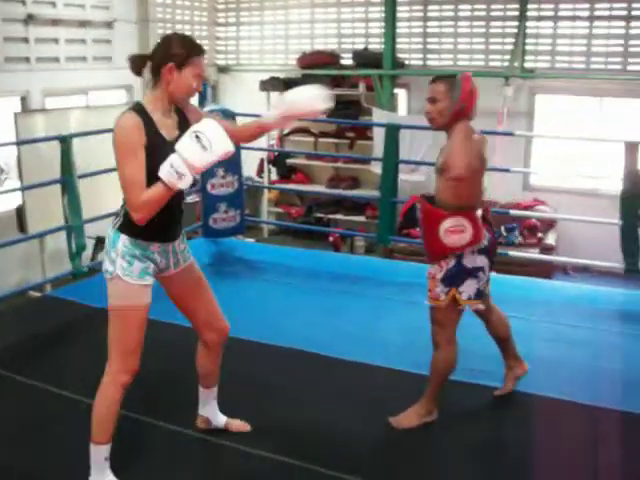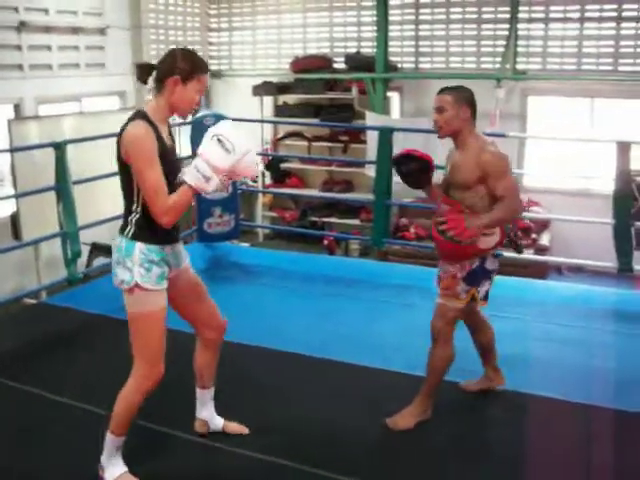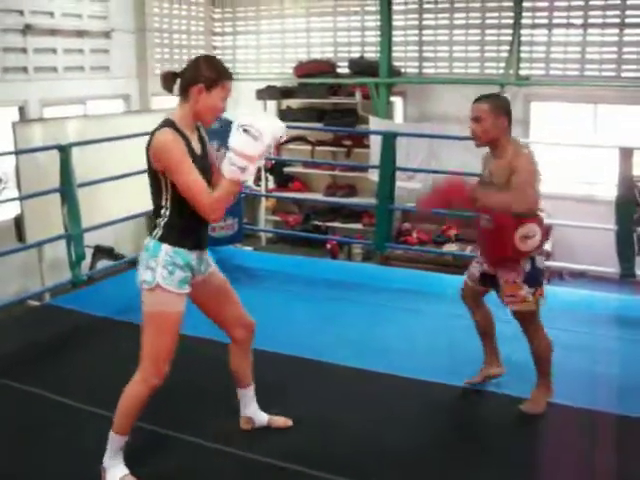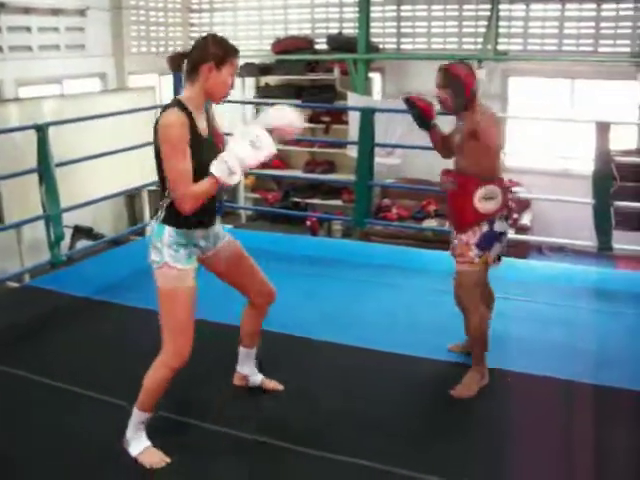
dt=0.4s
person 1, frame 1
left shoulder: (183, 114)
right shoulder: (131, 124)
left elbow: (241, 132)
right elbow: (138, 209)
left wrist: (289, 107)
right wrist: (184, 165)
left hip: (170, 247)
right hip: (130, 251)
left knee: (215, 330)
right knee: (123, 370)
left ankle: (209, 414)
person 1, frame 2
left shoulder: (164, 126)
right shoulder: (138, 131)
right elbow: (164, 212)
left wrist: (220, 169)
right wrist: (207, 168)
left hip: (170, 251)
right hip: (140, 257)
left knee: (212, 328)
right knee: (149, 373)
left ankle: (206, 417)
person 1, frame 3
left shoulder: (197, 133)
right shoulder: (167, 140)
left elbow: (220, 186)
right elbow: (212, 208)
left wrist: (249, 154)
right wrist: (244, 160)
left hip: (196, 255)
right hip: (168, 260)
left knee: (242, 330)
right knee: (153, 374)
left ankle: (250, 414)
person 1, frame 4
left shoulder: (203, 115)
right shoulder: (175, 120)
left elbow: (224, 147)
right elbow: (186, 201)
left wrist: (267, 129)
right wrist: (234, 163)
left hip: (208, 231)
right hip: (172, 238)
left knee: (263, 294)
right knee: (178, 353)
left ankle: (246, 371)
right ankle: (135, 433)
person 2, frame 1
left shoulder: (468, 141)
right shoulder: (459, 141)
left elbow: (459, 173)
left wrist: (459, 121)
right wrist: (430, 201)
left hip: (459, 249)
right hip: (462, 243)
left knee: (443, 330)
right knee: (484, 309)
left ankle: (427, 406)
right ankle: (515, 365)
person 2, frame 2
left shoulder: (488, 156)
right shoulder: (454, 154)
left elbow: (514, 205)
left wrist: (475, 225)
right wrist: (424, 180)
left hip: (473, 255)
right hip: (455, 251)
left knee: (440, 328)
right knee: (471, 315)
left ankle: (421, 405)
right ankle: (493, 374)
person 2, frame 3
left shoulder: (520, 159)
right shoulder: (490, 158)
left elbow: (525, 203)
right elbow: (485, 194)
left wrist: (479, 196)
right wrist: (471, 195)
left knee: (528, 324)
right knee: (470, 295)
left ankle: (544, 385)
right ankle: (492, 361)
person 2, frame 4
left shoulder: (483, 116)
right shoulder: (467, 122)
left elbow: (493, 145)
right elbow: (446, 150)
left wrist: (466, 105)
right wrist: (429, 122)
left hip: (484, 217)
right hip: (468, 214)
left knee: (465, 293)
right knee: (477, 281)
left ankle: (478, 370)
right ankle: (477, 340)
